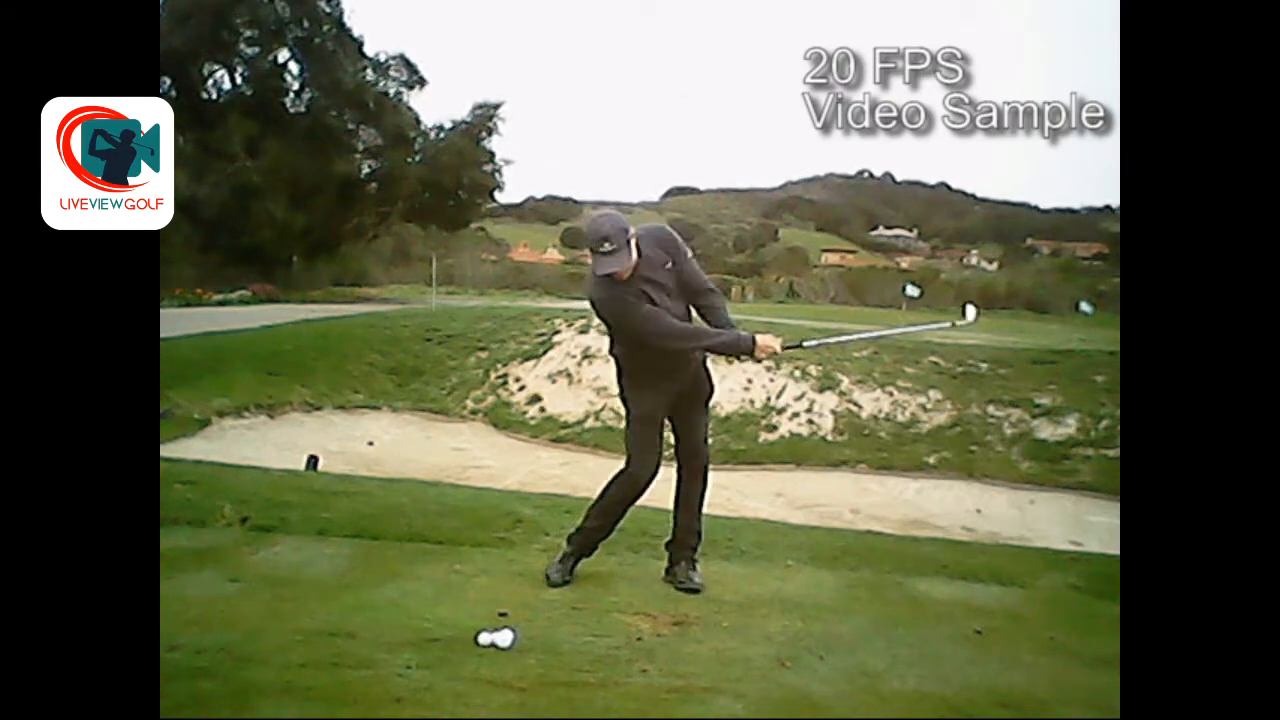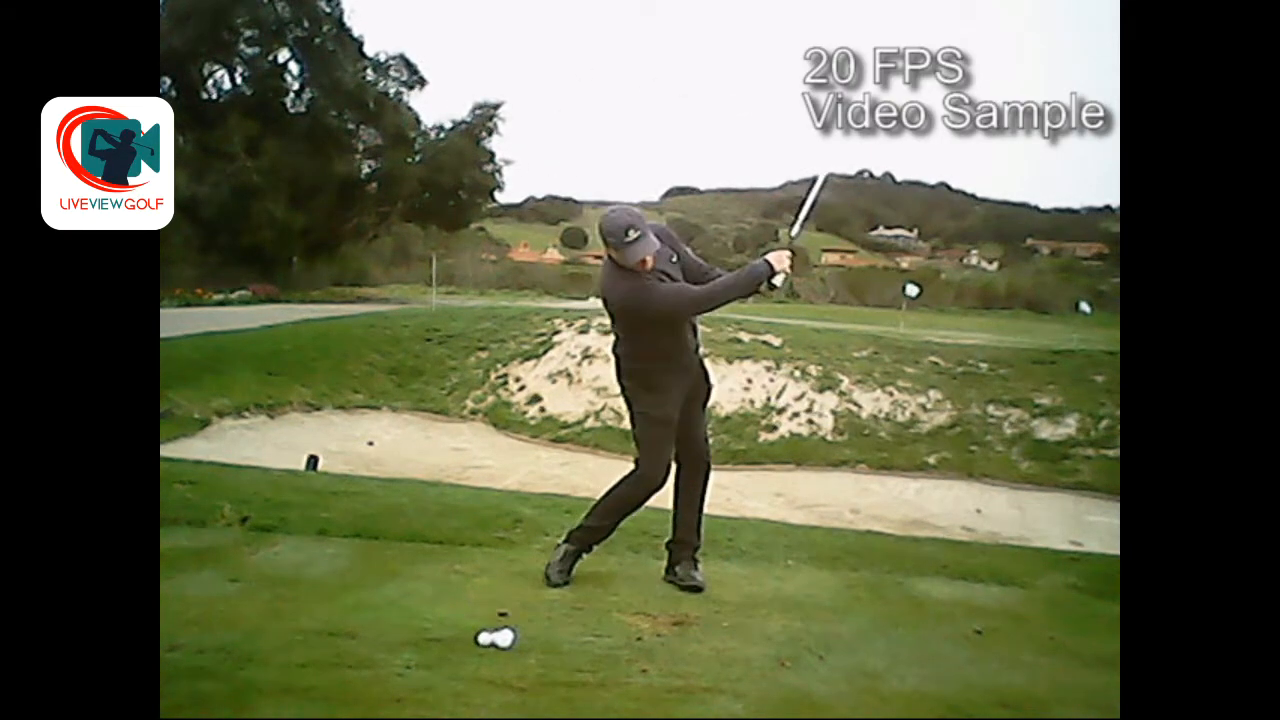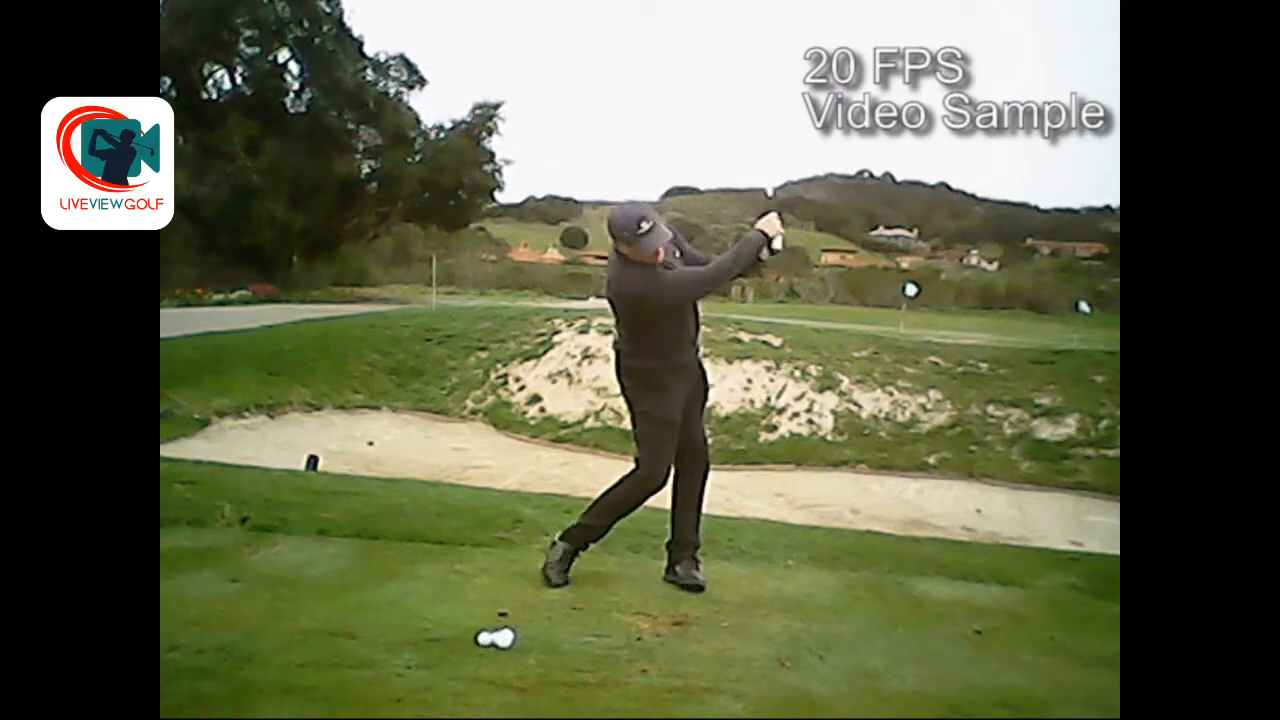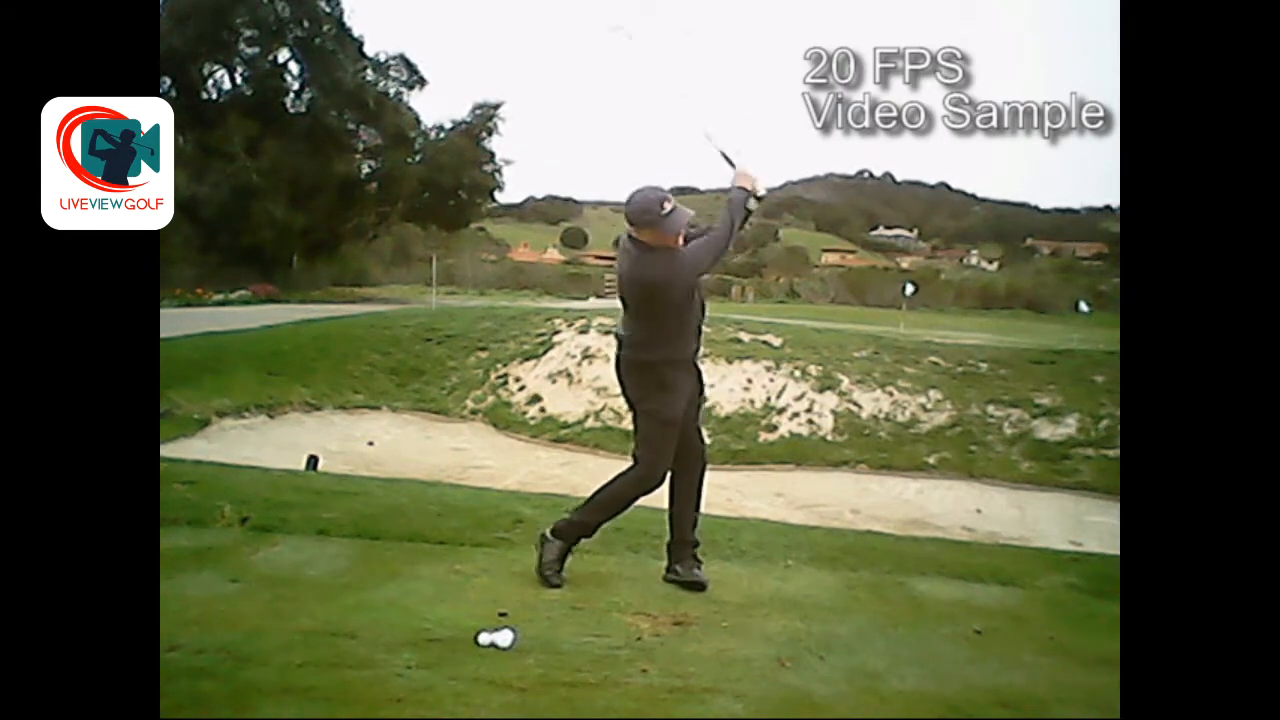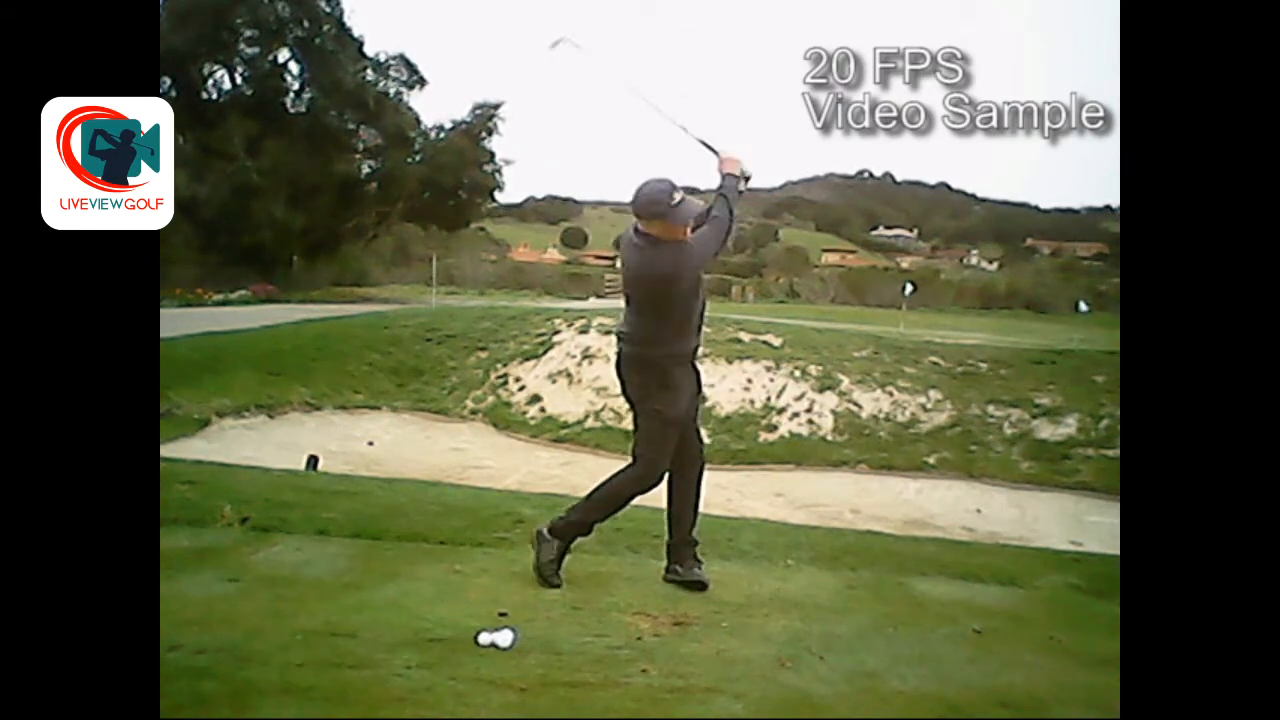
dt=0.1s
person 1, frame 1
left shoulder: (661, 239)
right shoulder: (605, 293)
left elbow: (702, 291)
right elbow: (676, 335)
left wrist: (733, 336)
right wrist: (746, 343)
left hip: (689, 366)
right hip: (645, 378)
left knee: (694, 461)
right knee: (640, 470)
left ankle: (682, 558)
right ankle: (575, 549)
person 1, frame 2
left shoulder: (658, 244)
right shoulder: (625, 291)
left elbow: (702, 273)
right elbow: (706, 298)
left wrist: (760, 270)
right wrist: (765, 269)
left hip: (686, 365)
right hip: (649, 380)
left knee: (696, 460)
right knee: (651, 471)
left ankle: (683, 558)
right ankle: (574, 545)
person 1, frame 3
left shoulder: (658, 238)
right shoulder: (634, 284)
left elbow: (703, 265)
right elbow: (712, 277)
left wrist: (759, 245)
right wrist: (758, 235)
left hip: (684, 365)
right hip: (650, 379)
left knee: (694, 460)
right knee: (652, 472)
left ankle: (682, 557)
right ankle: (570, 543)
person 1, frame 4
left shoulder: (648, 235)
right shoulder: (656, 271)
left elbow: (708, 239)
right elbow: (716, 240)
left wrist: (741, 199)
right wrist: (741, 195)
left hip: (677, 365)
right hip: (654, 375)
left knee: (692, 458)
right knee: (651, 468)
left ankle: (682, 557)
right ankle: (563, 536)
person 1, frame 5
left shoulder: (645, 231)
right shoulder: (668, 263)
left elbow: (705, 225)
right elbow: (717, 229)
left wrist: (729, 184)
right wrist: (731, 179)
left hip: (675, 362)
right hip: (654, 370)
left knee: (689, 457)
right knee: (649, 467)
left ankle: (681, 557)
right ankle: (559, 534)
